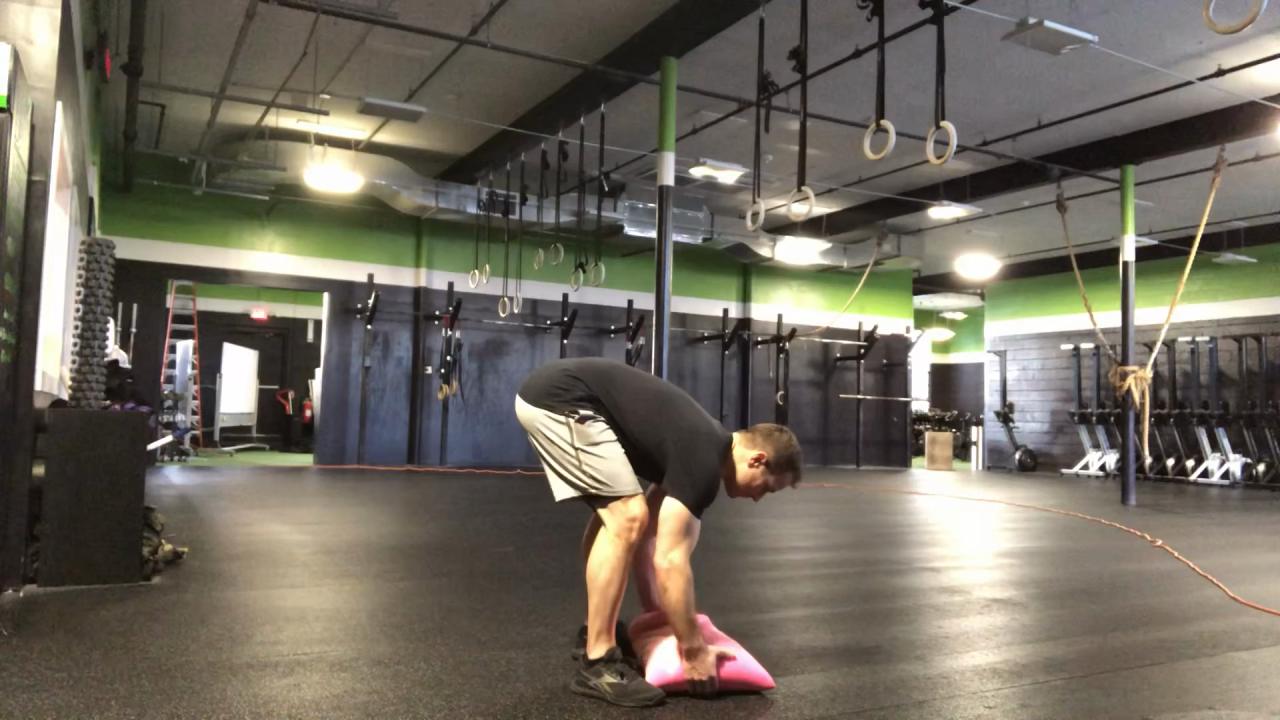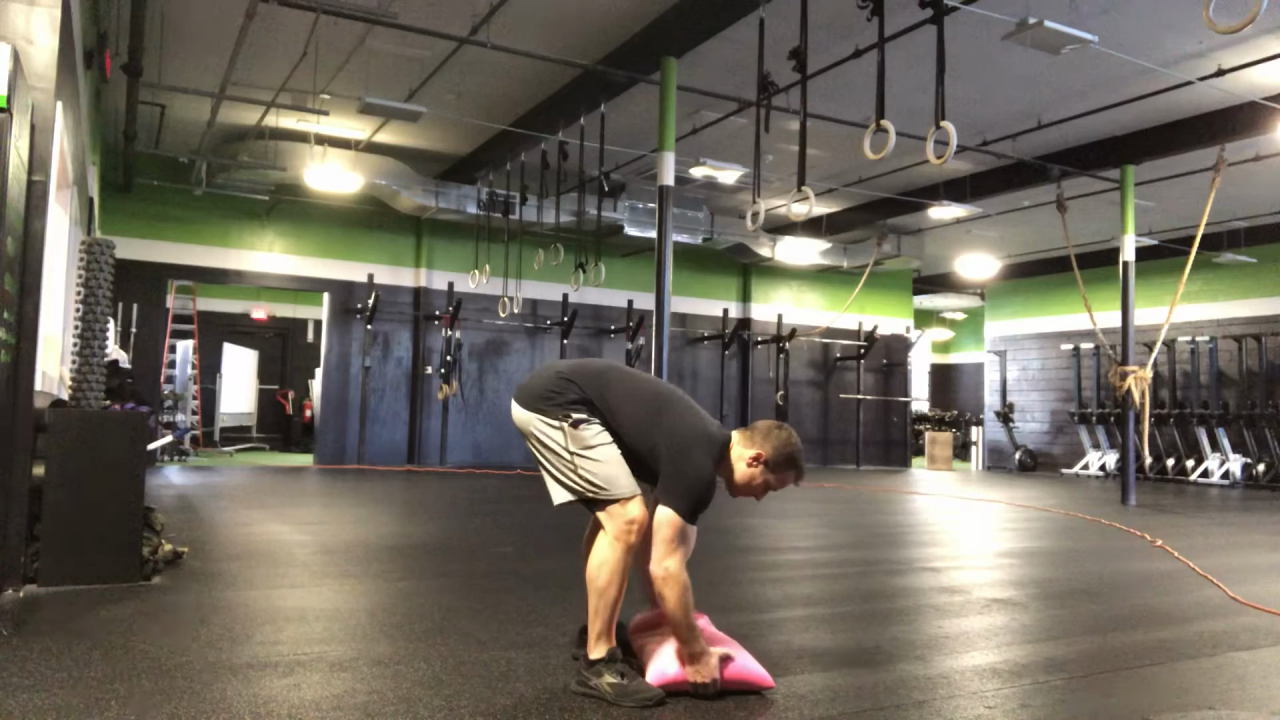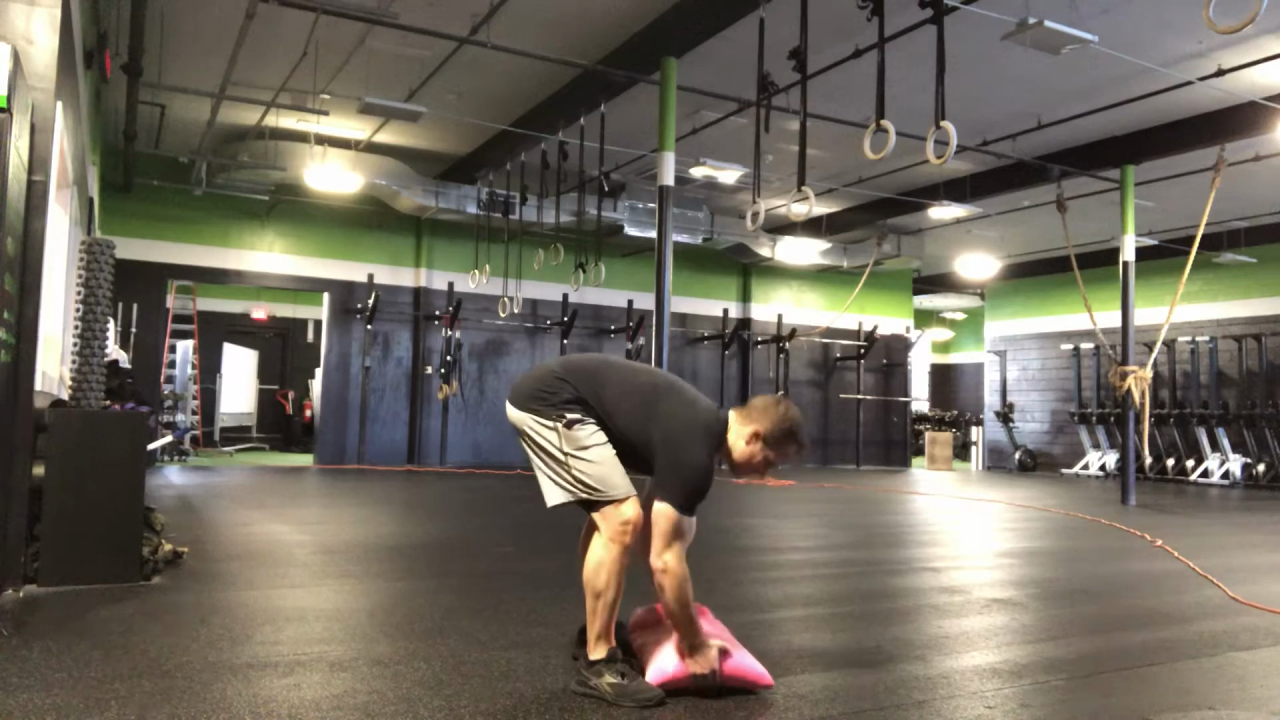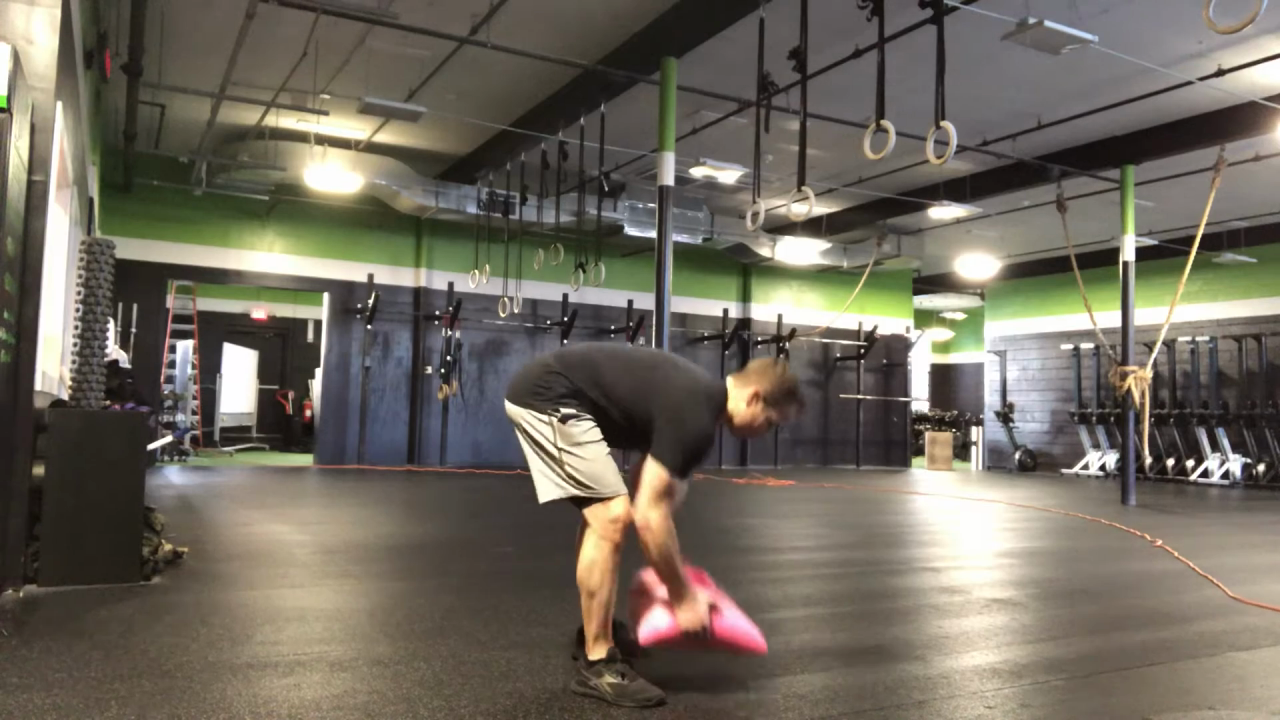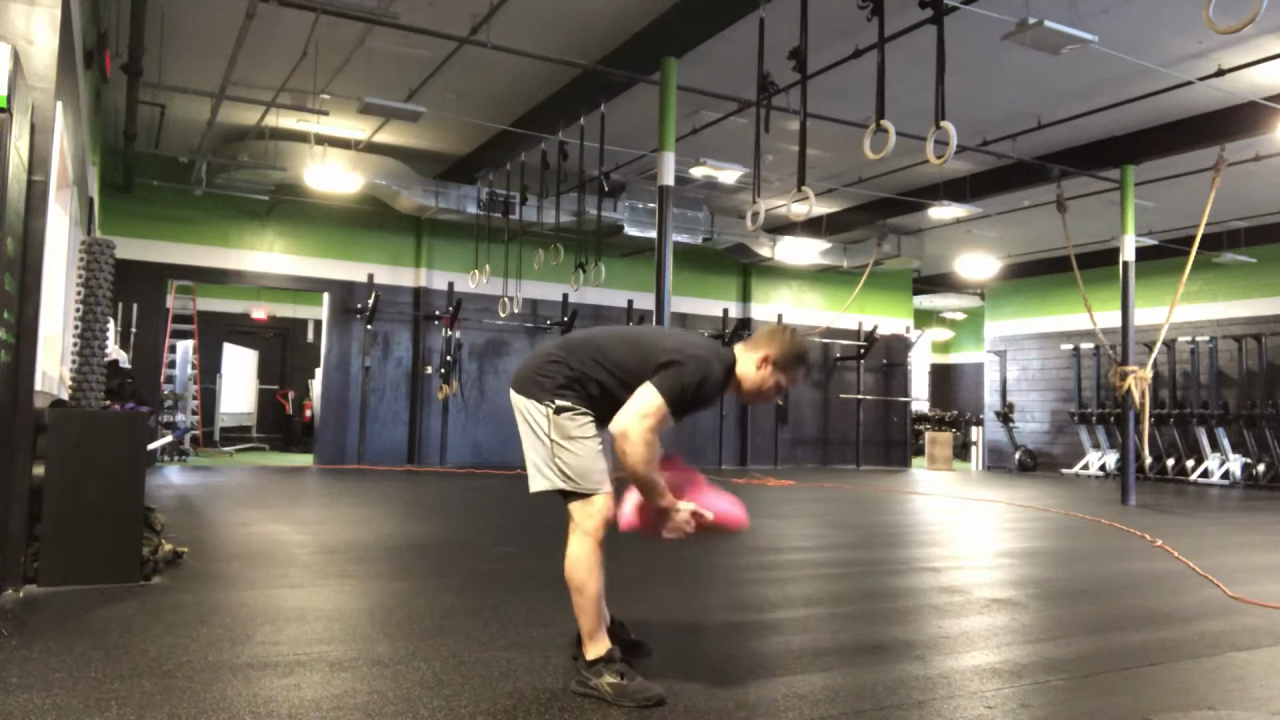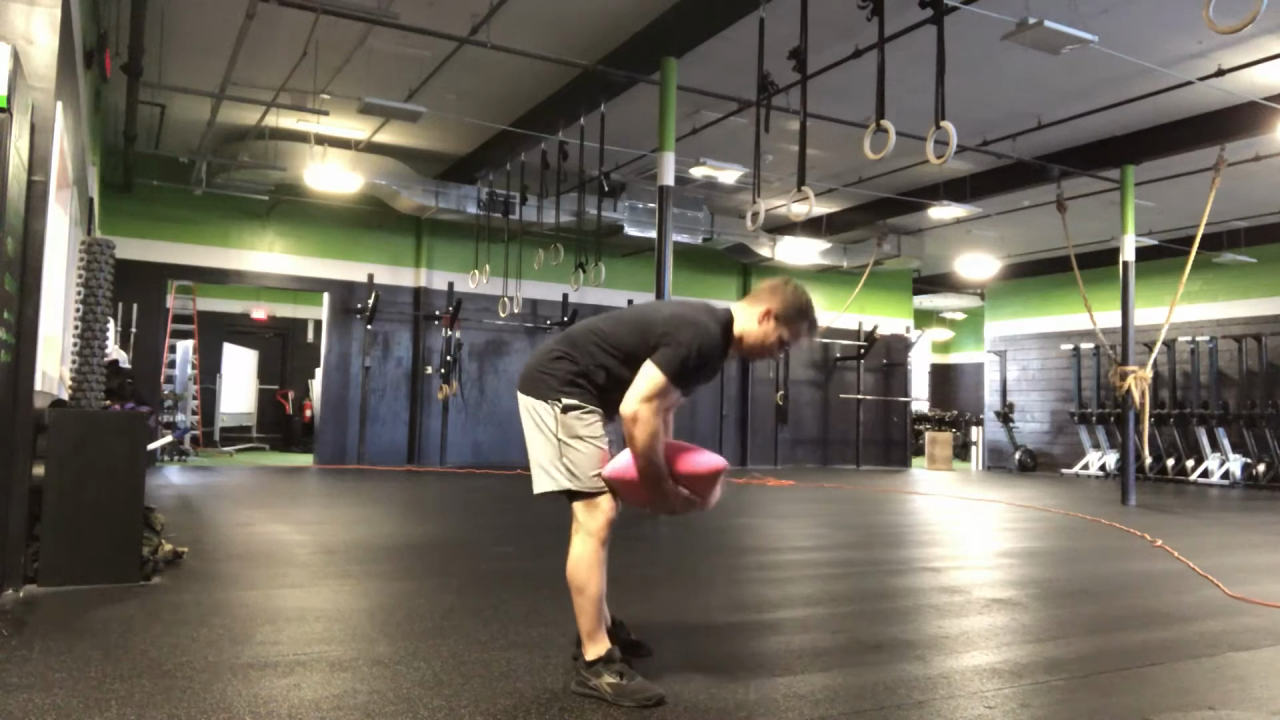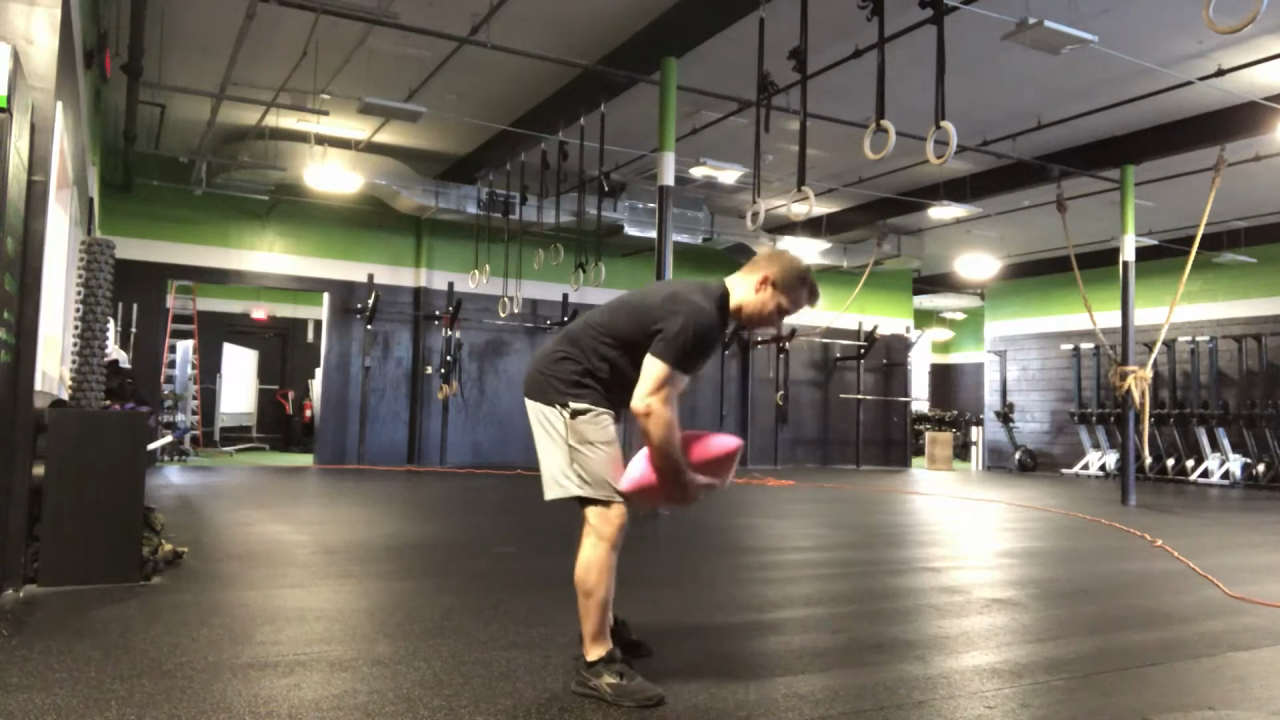
dt=0.2s
person 1, frame 1
left shoulder: (704, 444)
right shoulder: (703, 461)
left elbow: (651, 531)
right elbow: (670, 561)
left wrist: (653, 615)
right wrist: (694, 652)
left hip: (547, 393)
right hip: (558, 399)
left knee: (613, 514)
right knee: (626, 518)
left ankle: (596, 632)
right ankle: (597, 664)
person 1, frame 2
left shoulder: (706, 441)
right shoulder: (697, 461)
left elbow: (654, 540)
right elbow: (665, 567)
left wrist: (661, 616)
right wrist: (697, 655)
left hip: (544, 395)
right hip: (553, 403)
left knee: (611, 515)
right knee: (626, 519)
left ankle: (597, 632)
right ankle: (597, 665)
person 1, frame 3
left shoulder: (702, 424)
right shoulder: (693, 449)
left elbow: (657, 526)
right elbow: (664, 559)
left wrist: (667, 611)
right wrist: (696, 647)
left hip: (542, 393)
right hip: (550, 403)
left knee: (606, 516)
right knee: (621, 521)
left ankle: (596, 634)
right ankle: (598, 665)
person 1, frame 4
left shoulder: (699, 393)
right shoulder: (696, 414)
left elbow: (648, 498)
right elbow: (649, 515)
left wrist: (653, 569)
right wrist: (684, 601)
left hip: (543, 391)
right hip: (549, 397)
left knee: (599, 514)
right knee: (609, 517)
left ankle: (596, 632)
right ankle: (598, 664)
person 1, frame 5
left shoulder: (705, 362)
right shoulder: (703, 371)
left elbow: (643, 423)
right elbow: (628, 429)
left wrist: (659, 493)
right wrist: (666, 507)
left hip: (553, 387)
right hip: (551, 388)
left knee: (592, 513)
right knee: (592, 514)
left ankle: (598, 629)
right ankle: (596, 663)
person 1, frame 6
left shoulder: (710, 336)
right shoulder: (700, 336)
left elbow: (659, 407)
right elbow: (638, 413)
left wrist: (662, 476)
right wrist: (665, 490)
left hip: (569, 388)
right hip: (559, 386)
left knee: (598, 511)
right knee: (595, 515)
left ankle: (599, 628)
right ankle: (596, 664)
person 1, frame 7
left shoulder: (706, 309)
right shoulder: (697, 314)
left elbow: (661, 395)
right elbow: (649, 406)
left wrist: (673, 467)
right wrist: (681, 481)
left hip: (576, 387)
right hip: (566, 387)
left knee: (614, 511)
right knee: (607, 518)
left ankle: (603, 628)
right ankle: (596, 664)
